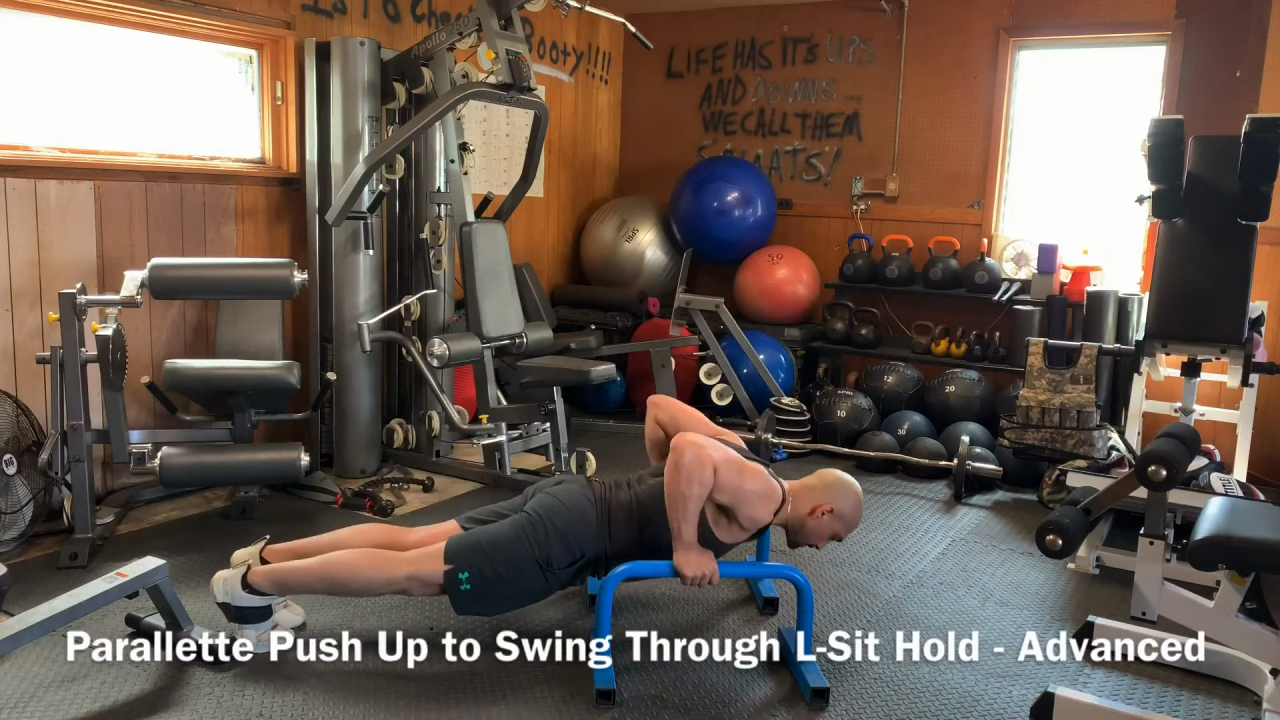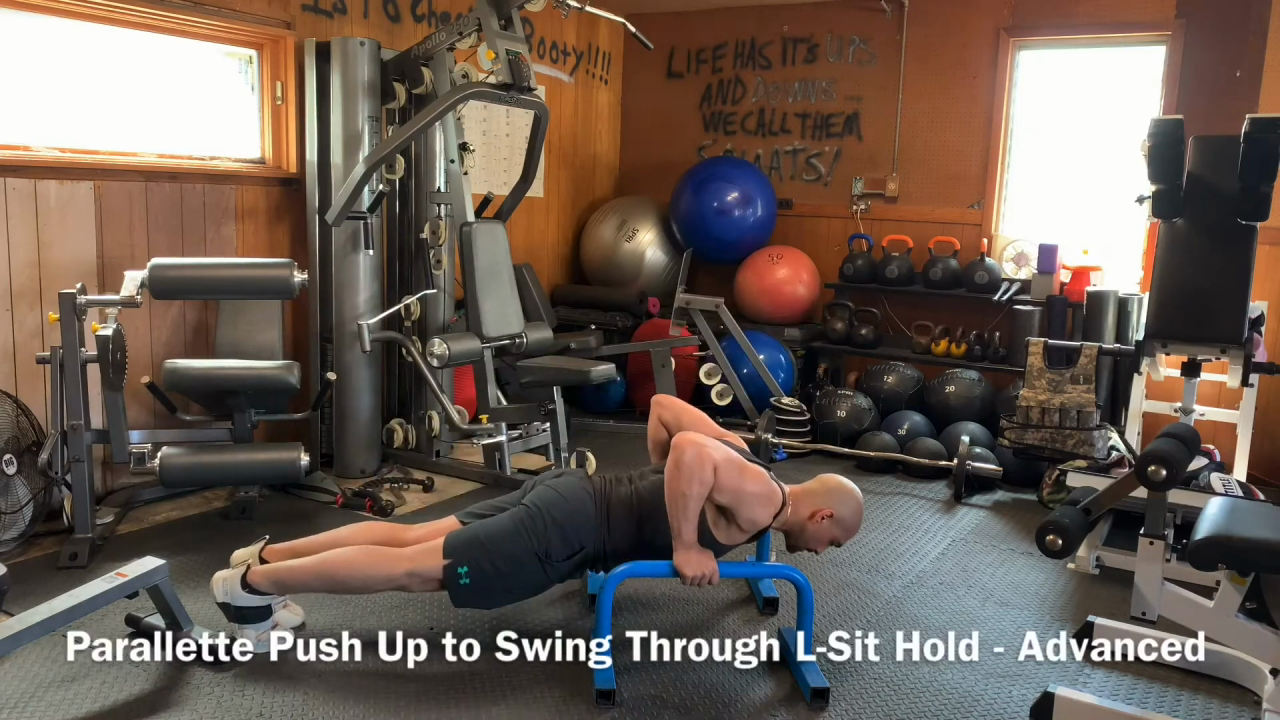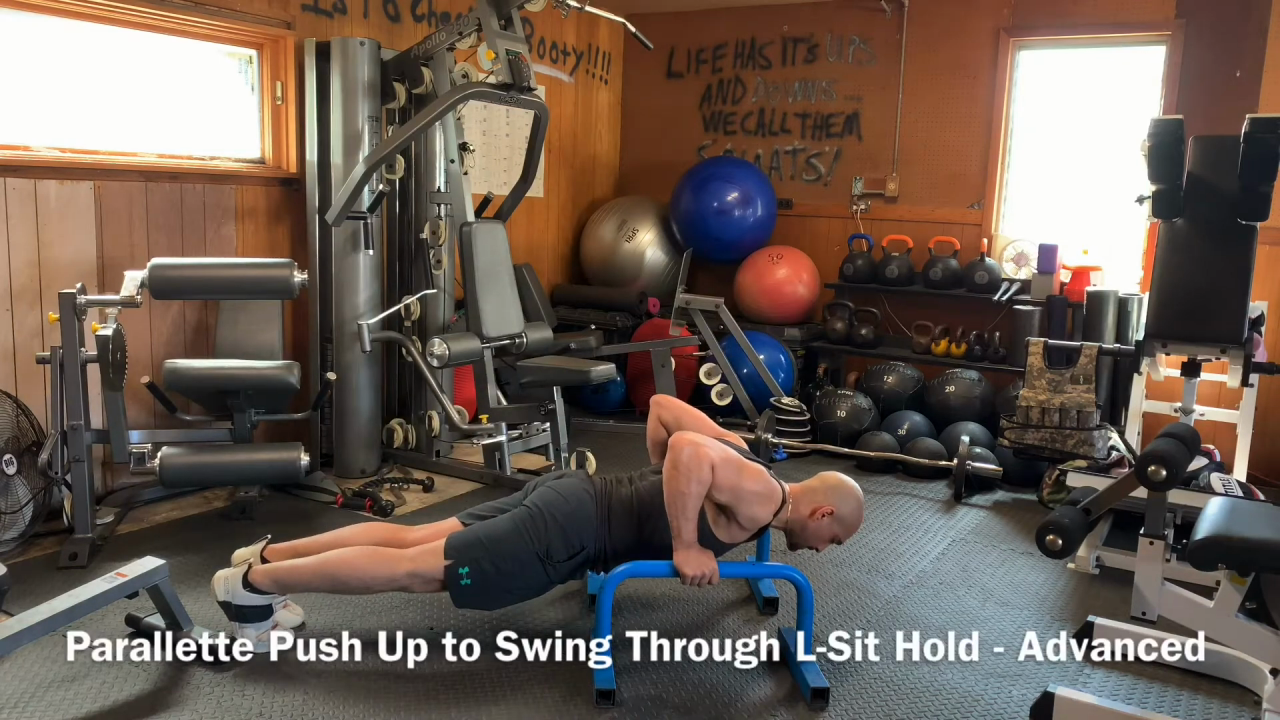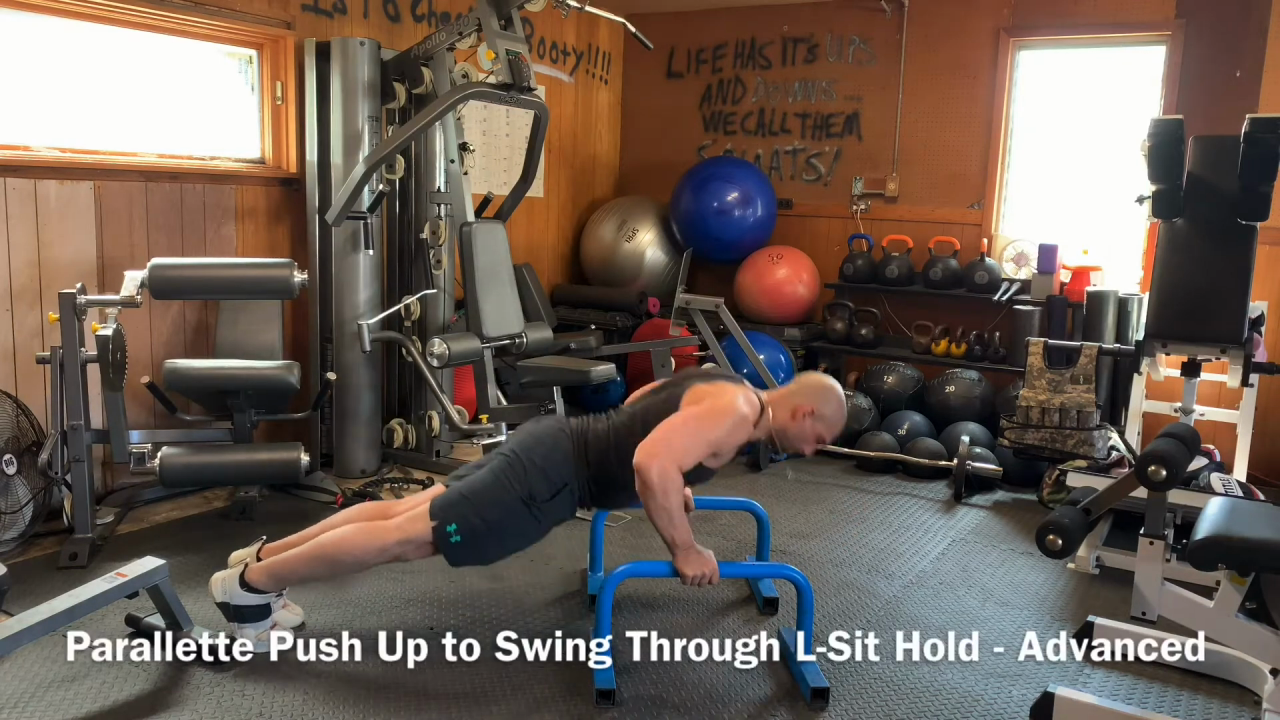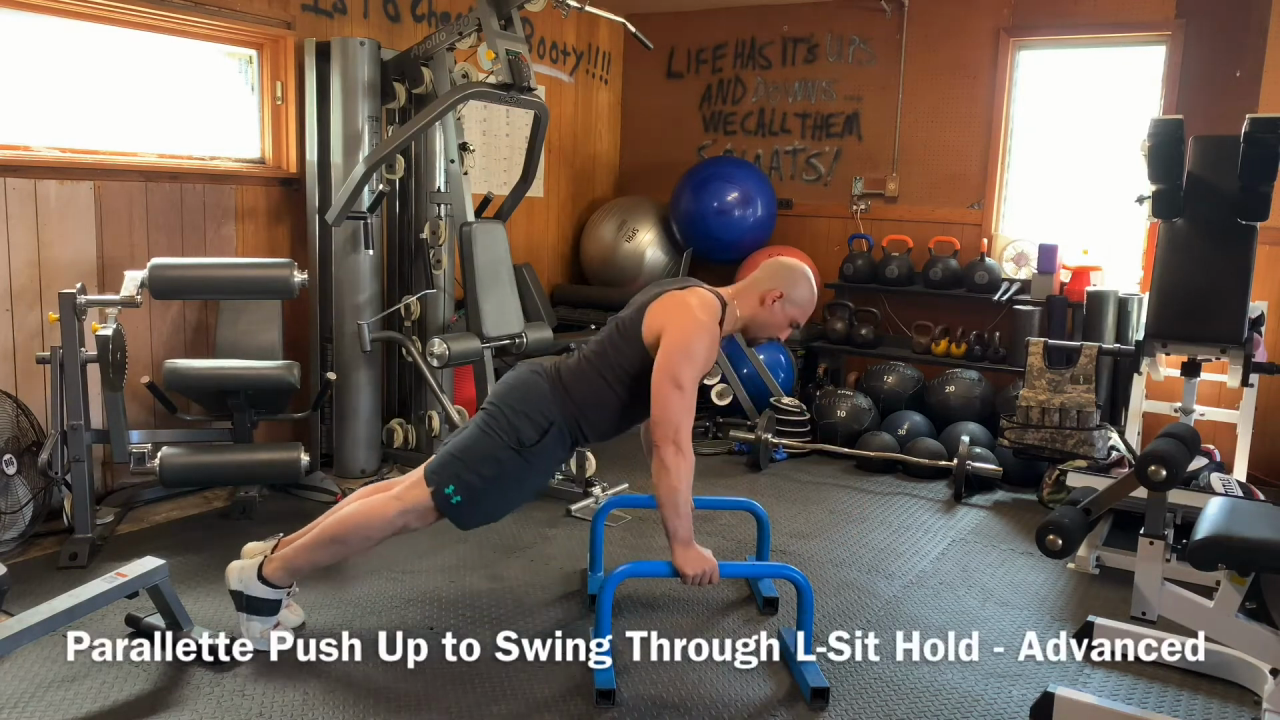
dt=0.4s
person 1, frame 1
left shoulder: (739, 452)
right shoulder: (760, 498)
left elbow: (658, 406)
right elbow: (689, 451)
right wrist: (685, 546)
left hip: (570, 499)
right hip: (569, 538)
left knee: (414, 539)
right knee: (413, 573)
left ankle: (267, 555)
right ankle: (253, 584)
person 1, frame 2
left shoulder: (741, 458)
right shoulder: (760, 501)
left elbow: (664, 405)
right elbow: (689, 449)
right wrist: (685, 545)
left hip: (570, 494)
right hip: (567, 530)
left knee: (412, 536)
right knee: (414, 568)
left ankle: (268, 555)
right ankle: (252, 581)
person 1, frame 3
left shoulder: (739, 452)
right shoulder: (761, 498)
left elbow: (662, 406)
right elbow: (687, 452)
right wrist: (685, 545)
left hip: (570, 494)
right hip: (570, 533)
left knee: (415, 537)
right knee: (414, 569)
left ankle: (268, 554)
right ankle: (252, 583)
person 1, frame 4
left shoulder: (726, 389)
right shoulder: (734, 413)
right elbow: (650, 463)
left wrist: (670, 486)
right wrist: (684, 549)
left hip: (554, 445)
right hip: (552, 474)
left knee: (409, 509)
right knee: (405, 536)
left ankle: (265, 554)
right ankle: (250, 581)
person 1, frame 5
left shoulder: (695, 301)
right shoulder: (697, 325)
left elbow: (656, 413)
right elbow: (671, 441)
left wrist: (670, 490)
right wrist: (683, 544)
left hip: (538, 397)
right hip: (536, 421)
left knee: (413, 489)
right knee: (411, 506)
left ankle: (273, 556)
right ankle: (262, 578)
